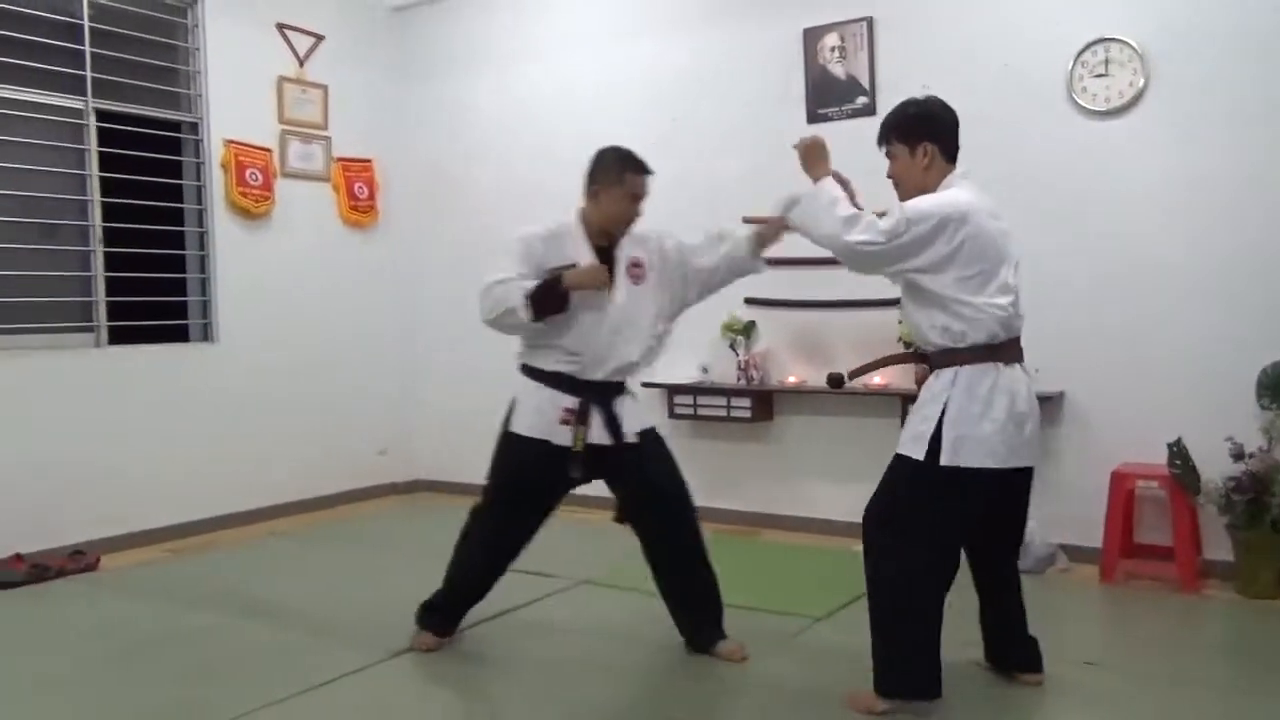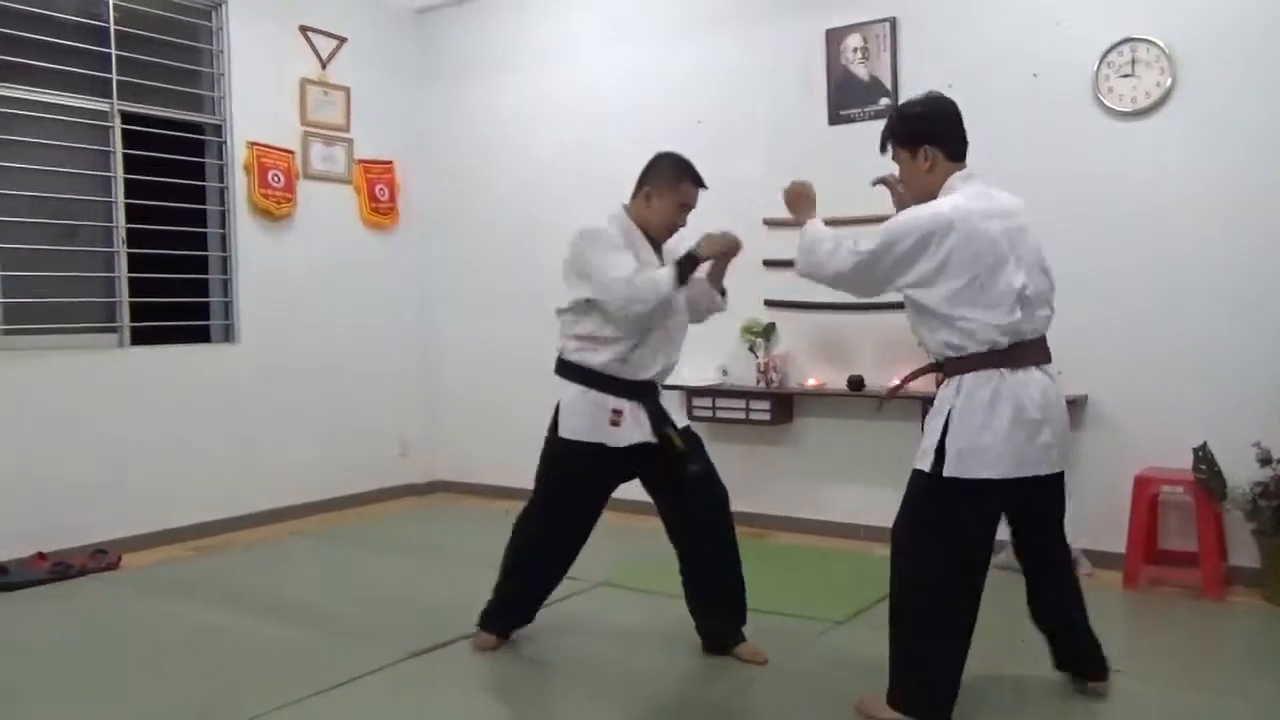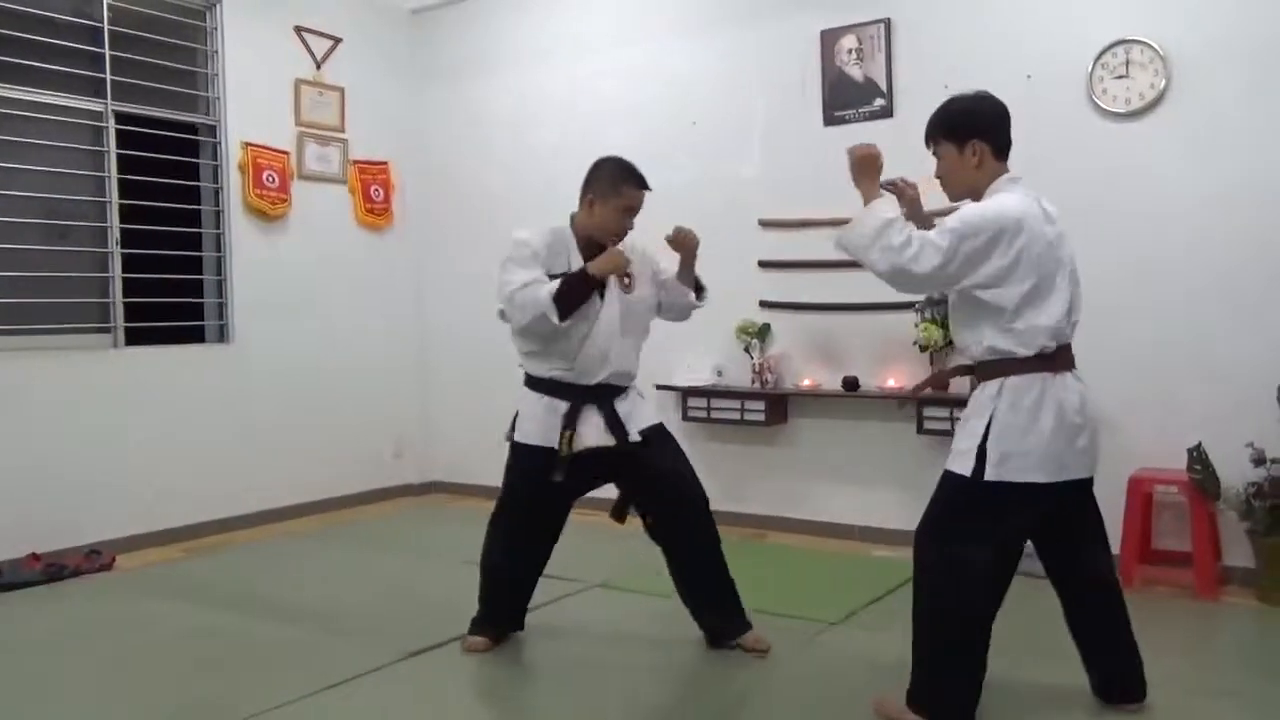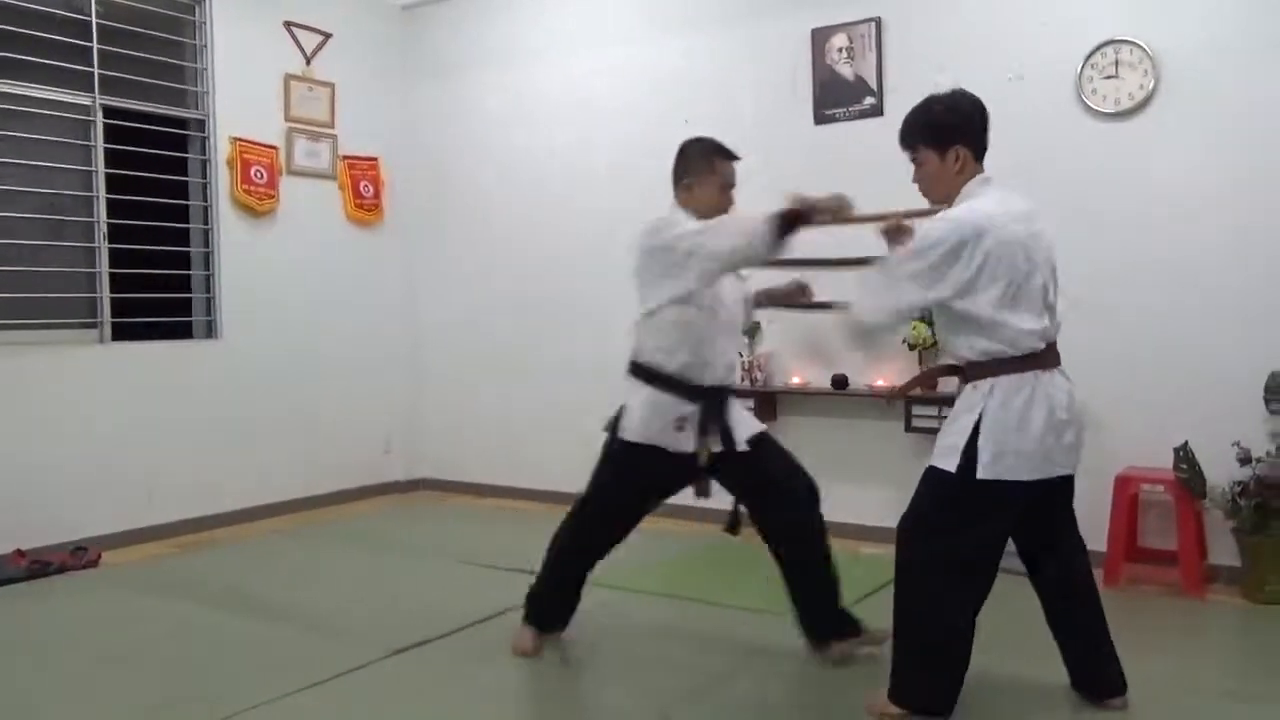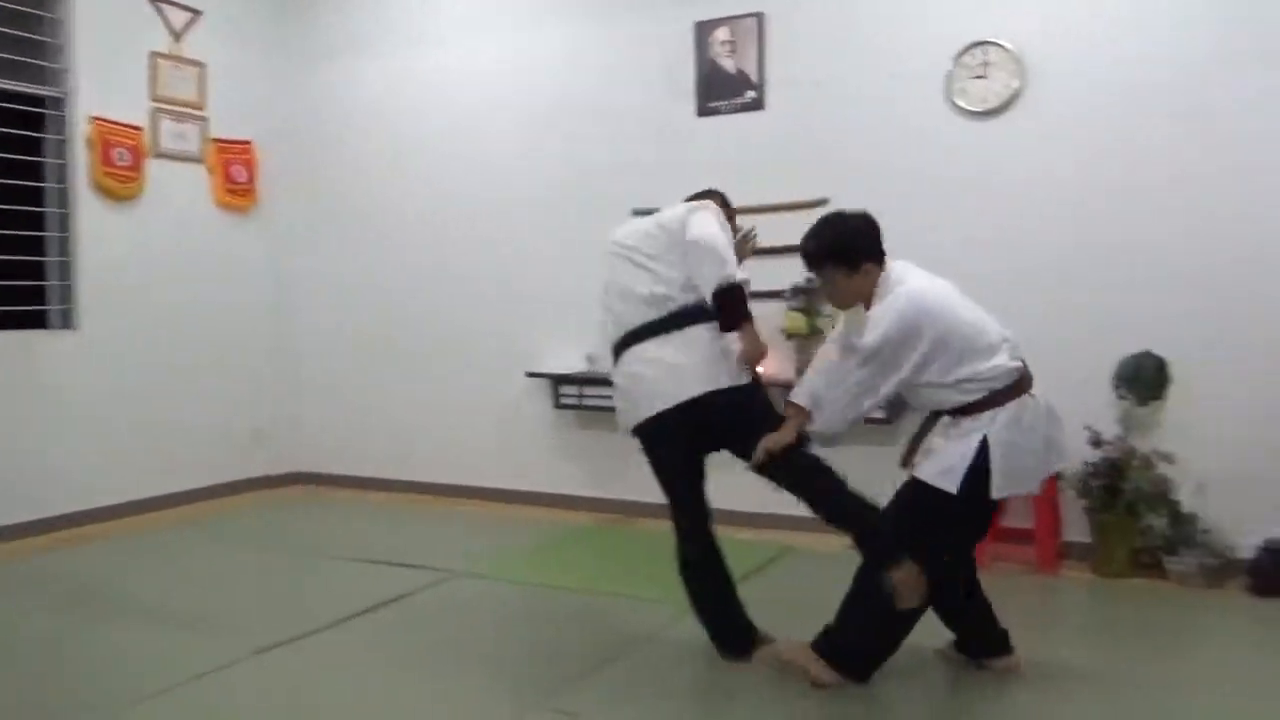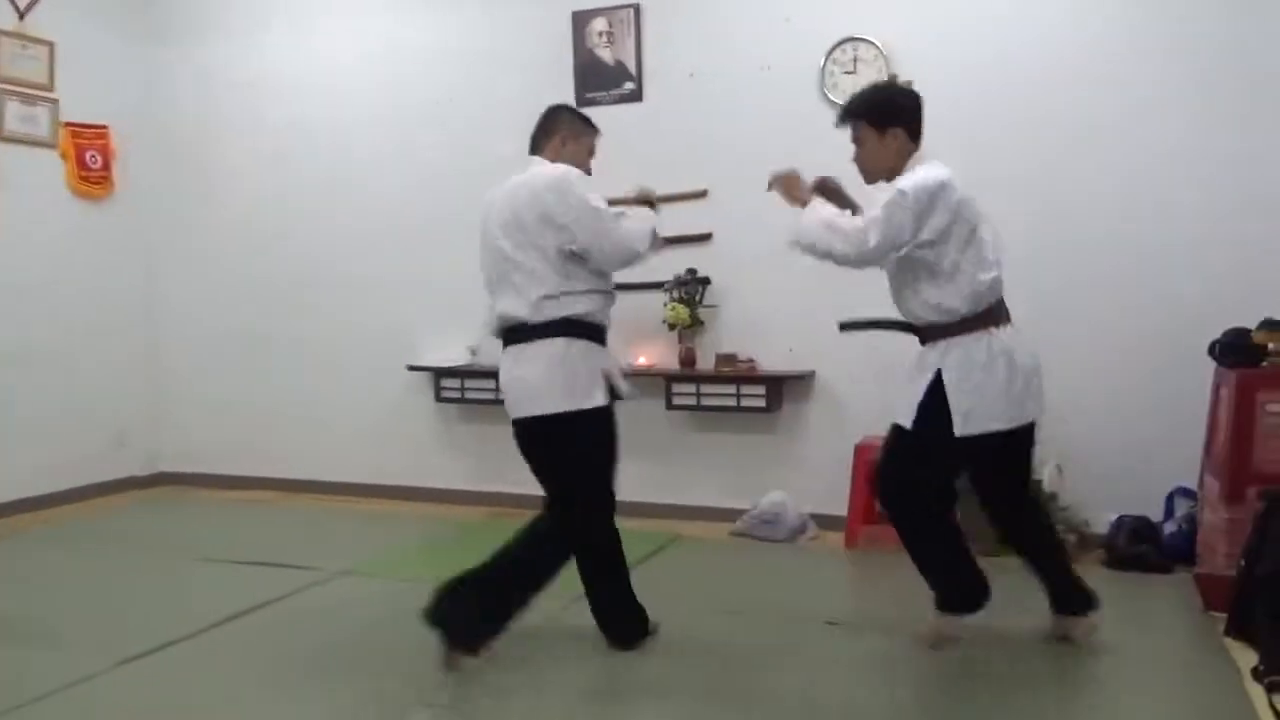
dt=0.4s
person 1, frame 1
left shoulder: (941, 214)
right shoulder: (968, 209)
left elbow: (862, 242)
right elbow: (888, 245)
left wrist: (823, 179)
right wrist: (823, 207)
left hip: (968, 397)
right hip: (1005, 393)
left knee: (899, 534)
right knee: (991, 538)
right ankle: (1016, 654)
person 1, frame 2
left shoulder: (931, 222)
right shoulder: (1006, 208)
left elbow: (847, 268)
left wrist: (805, 218)
left hip: (980, 402)
right hip: (1034, 392)
left knee: (929, 553)
right knee: (1042, 542)
right ankle: (1084, 662)
person 1, frame 3
left shoulder: (992, 219)
right shoulder: (1029, 210)
left elbow: (910, 267)
right elbow: (946, 265)
left wrist: (871, 193)
right wrist: (917, 219)
left hip: (1016, 409)
right hip: (1056, 402)
left knee: (952, 552)
right knee: (1077, 553)
person 1, frame 4
left shoulder: (956, 227)
right shoulder: (1015, 211)
left elbow: (878, 310)
left wrist: (871, 298)
right wrist: (912, 249)
left hip: (1003, 410)
right hip: (1046, 402)
left knee: (934, 544)
right knee: (1053, 546)
person 1, frame 5
left shoulder: (894, 320)
right shoulder: (897, 284)
left elbow: (846, 400)
right elbow: (840, 355)
left wrist: (788, 433)
right wrist: (795, 408)
left hip: (995, 431)
right hip: (994, 421)
left knee: (906, 538)
right knee: (938, 541)
left ankle: (839, 656)
right ankle: (985, 644)
person 1, frame 6
left shoulder: (924, 188)
right shoulder: (928, 187)
left elbow: (857, 247)
right elbow: (891, 246)
left wrist: (804, 203)
right wrist: (848, 207)
left hip: (965, 364)
right hip: (990, 357)
left knee: (905, 485)
right knee: (1008, 495)
left ankle: (961, 598)
right ankle: (1073, 605)
person 2, frame 1
left shoulder: (651, 250)
right shoulder: (543, 245)
left elbow: (712, 264)
right elbow: (497, 307)
left wrist: (770, 233)
right wrist: (562, 283)
left hip: (612, 409)
right hip: (548, 407)
left knee: (669, 512)
right knee: (502, 517)
left ankle: (704, 629)
right ankle: (440, 616)
person 2, frame 2
left shoulder: (660, 253)
right shoulder: (598, 239)
left elbow: (695, 309)
right elbow: (637, 297)
left wrist: (716, 268)
right wrist: (697, 260)
left hip: (650, 406)
right hip: (590, 406)
left knee: (704, 509)
right knee: (554, 519)
left ankle: (723, 630)
right ankle: (503, 616)
person 2, frame 3
left shoulder: (632, 258)
right shoulder: (533, 249)
left elbow: (678, 304)
right elbow: (524, 316)
left wrist: (688, 260)
right wrist: (590, 276)
left hip: (620, 412)
right hip: (551, 414)
left knee: (684, 508)
right knee: (520, 523)
left ankle: (726, 623)
right ankle: (495, 619)
person 2, frame 4
left shoulder: (711, 246)
right shoulder: (664, 234)
left elbow: (718, 308)
right elbow: (730, 244)
left wrist: (776, 296)
right wrist: (804, 211)
left hip: (716, 413)
right hip: (658, 412)
left knee: (793, 501)
right knee: (597, 520)
left ankle: (830, 627)
right ankle: (543, 615)
person 2, frame 5
left shoulder: (626, 237)
right shoulder: (698, 217)
right elbow: (706, 248)
right wrist: (743, 320)
left hip: (640, 378)
right hip: (698, 364)
left knee: (689, 515)
right knee: (794, 466)
left ankle: (734, 635)
right ankle: (892, 557)
person 2, frame 6
left shoulder: (500, 198)
right shoulder: (560, 184)
right elbow: (623, 247)
right wrist: (644, 211)
left hip: (532, 365)
right hip: (565, 367)
left knee: (586, 503)
right knee: (577, 513)
left ankle: (624, 620)
right ankle: (465, 610)
